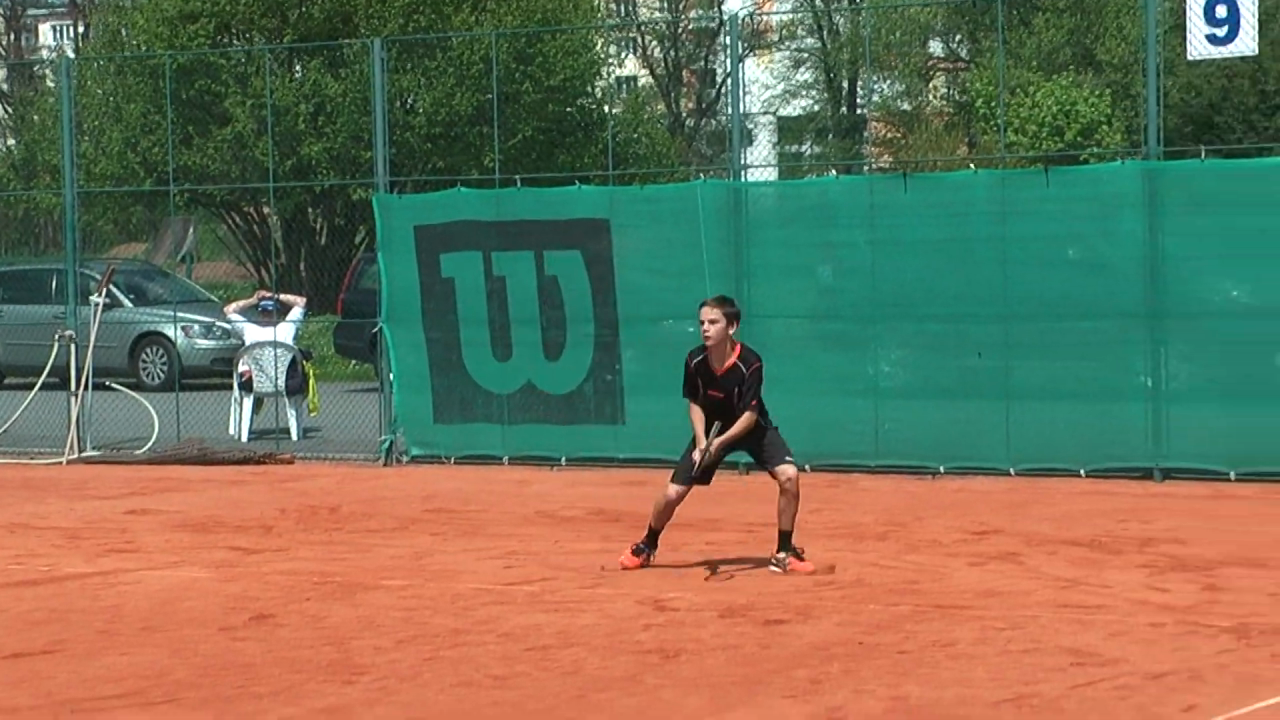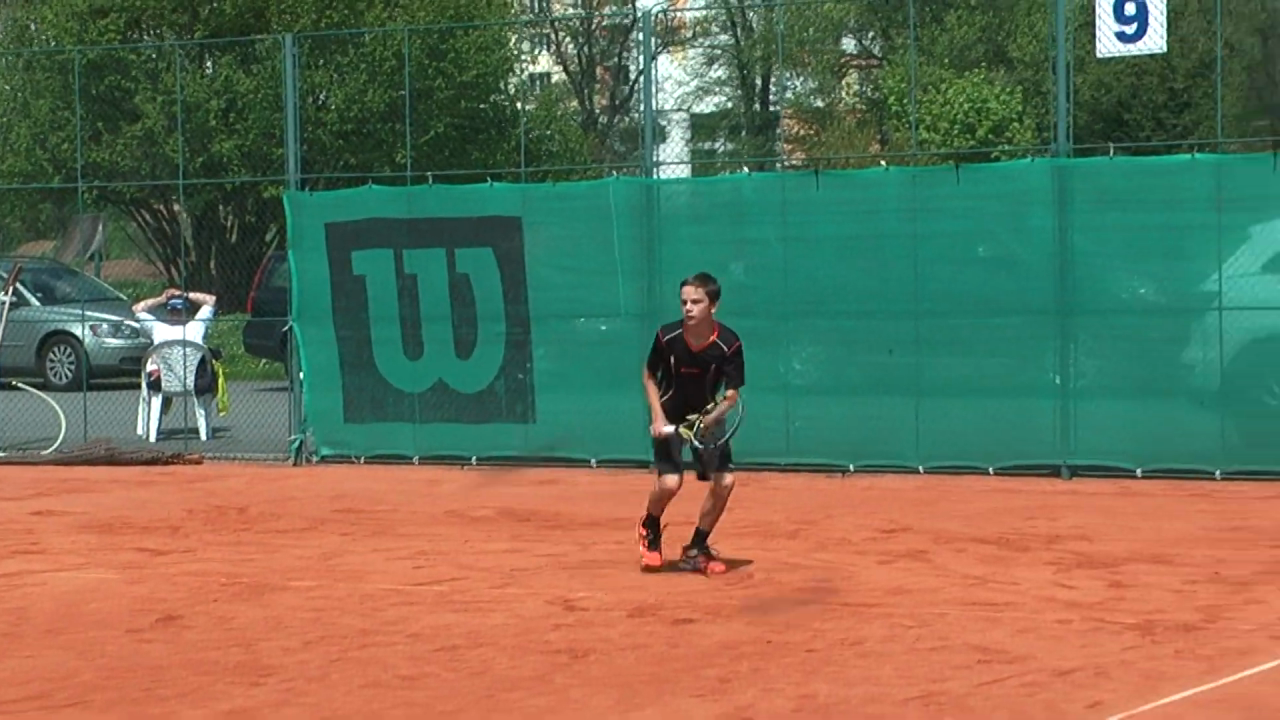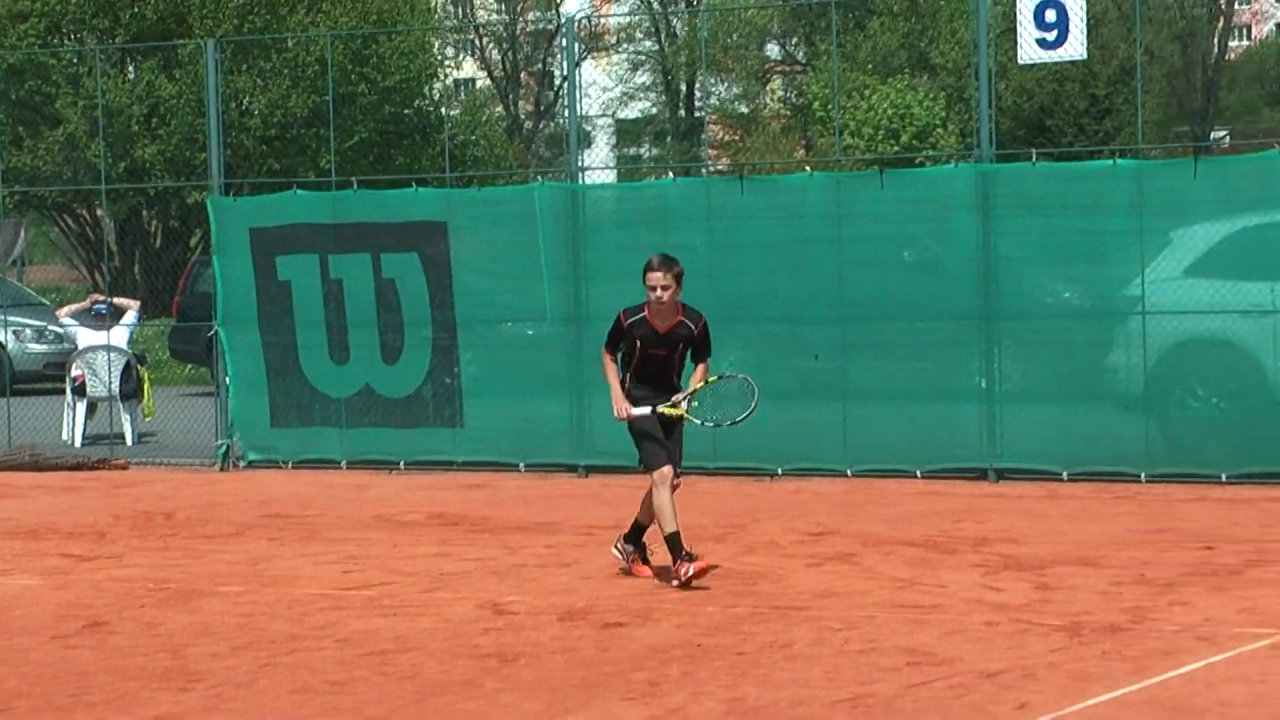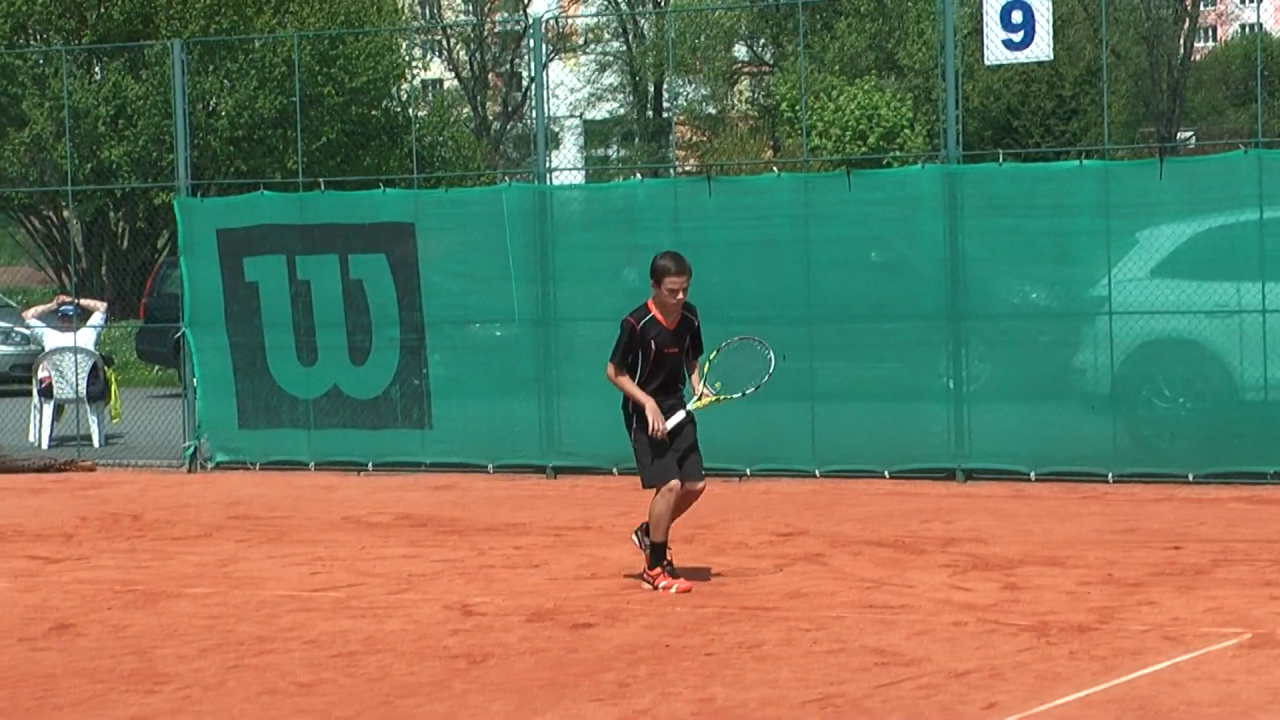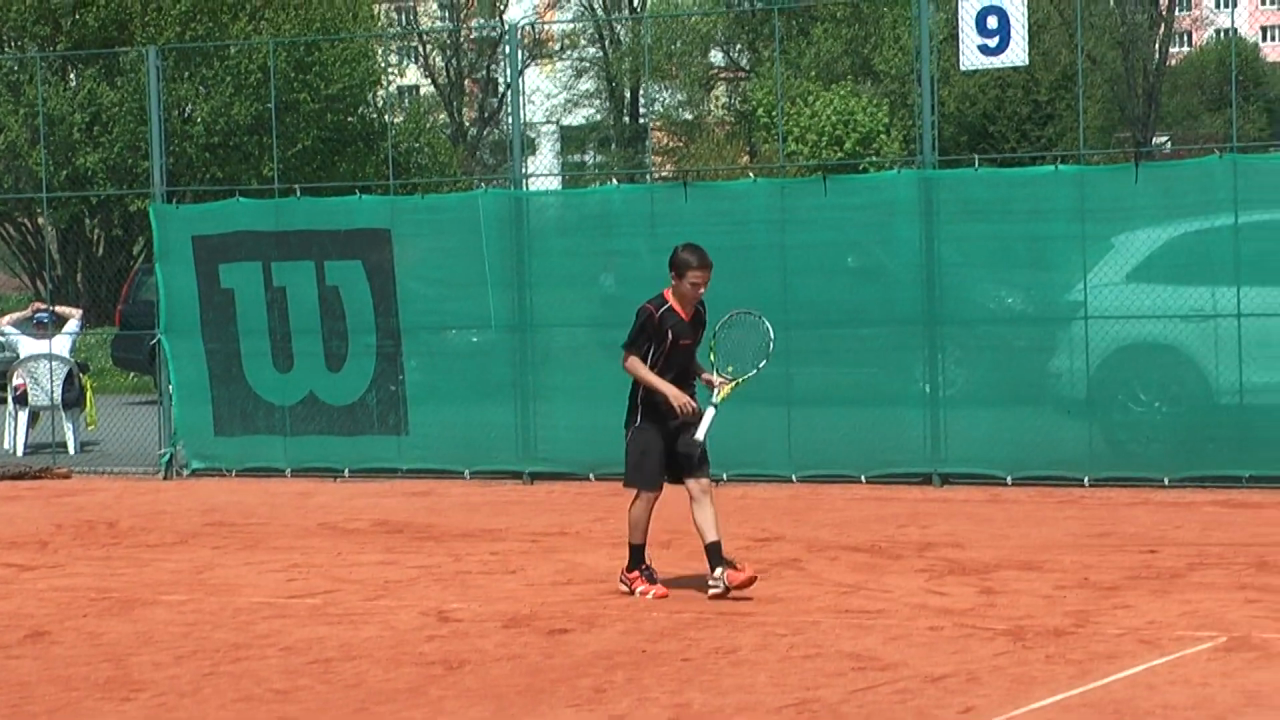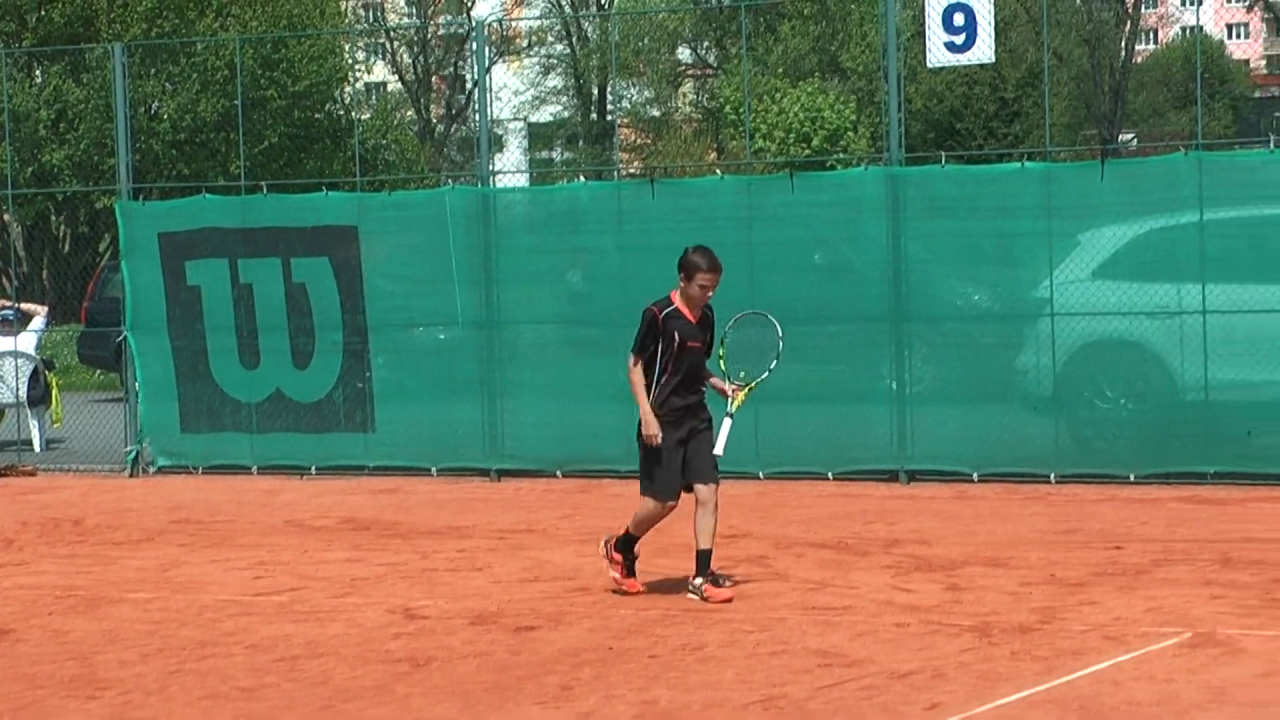
dt=0.2s
person 1, frame 1
left shoulder: (751, 364)
right shoulder: (695, 360)
left elbow: (751, 415)
right elbow: (694, 404)
left wrist: (721, 442)
right wrist: (702, 442)
left hip: (750, 428)
right hip: (711, 430)
left knee: (788, 474)
right knee: (674, 492)
left ankle: (785, 551)
right ankle: (648, 545)
person 1, frame 2
left shoulder: (728, 343)
right shoulder: (666, 337)
left elbow: (732, 392)
right elbow: (649, 376)
left wrist: (715, 415)
right wrist: (656, 416)
left hip: (705, 416)
right hip: (670, 416)
left knee: (723, 481)
right knee: (669, 482)
left ankle: (696, 548)
right ankle: (650, 527)
person 1, frame 3
left shoulder: (694, 322)
right shoulder: (629, 319)
left elbow: (702, 362)
right elbow: (608, 355)
left wrist: (690, 390)
right wrist: (617, 395)
left hip: (670, 403)
right hip: (638, 403)
left knee: (667, 481)
right knee: (663, 472)
left ankle: (629, 544)
right ankle: (678, 558)
person 1, frame 4
left shoulder: (689, 316)
right shoulder: (637, 323)
right elbow: (614, 372)
left wrist: (696, 383)
right wrist: (648, 405)
left hip: (676, 412)
right hip: (646, 415)
left knee: (695, 485)
right knee: (669, 486)
left ankle: (648, 532)
right ankle: (654, 565)
person 1, frame 5
left shoulder: (698, 311)
right shoulder: (653, 312)
right elbow: (630, 360)
left wrist: (705, 376)
right wrist: (669, 390)
left hip: (686, 413)
right hip: (649, 413)
left knee: (701, 487)
right knee: (648, 492)
left ankle: (718, 571)
right ankle: (634, 571)
person 1, frame 6
left shoulder: (706, 315)
right shoulder: (658, 315)
right elbow: (636, 365)
left wrist: (721, 385)
right wrist: (646, 414)
left hip: (696, 418)
right hip: (662, 419)
left knee: (707, 493)
right knee: (663, 499)
left ankle: (702, 577)
right ankle: (619, 549)
